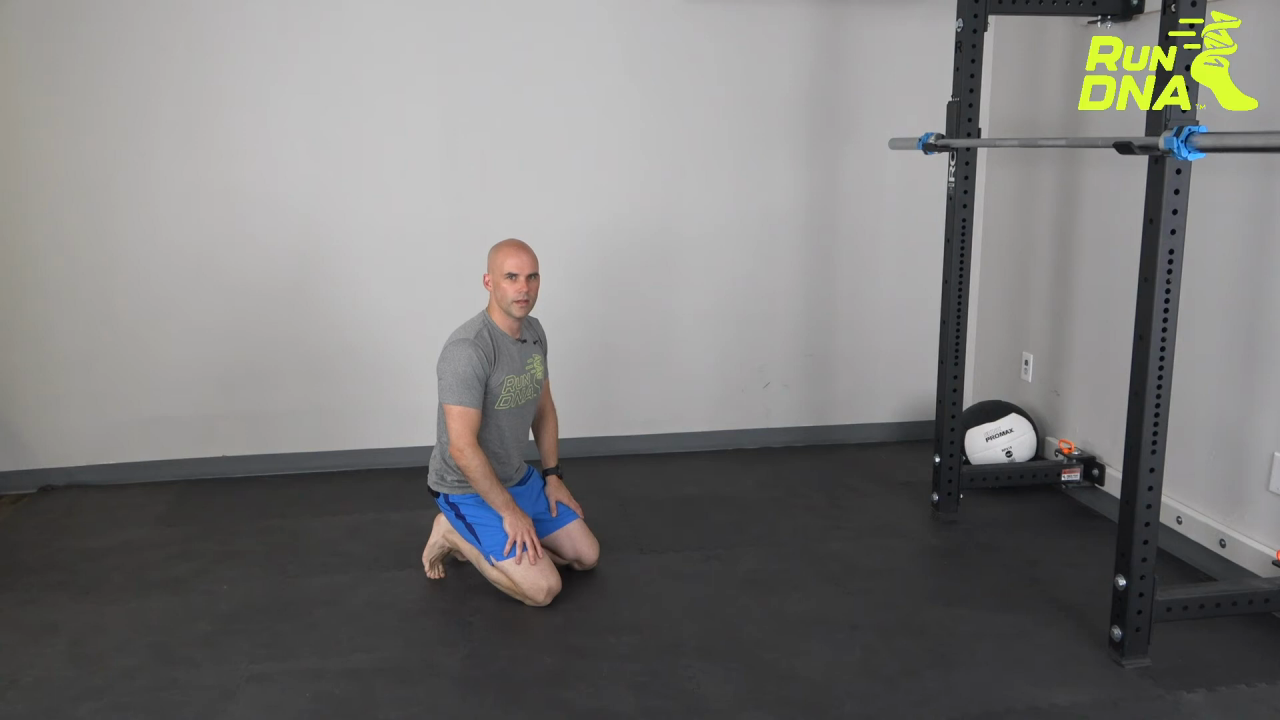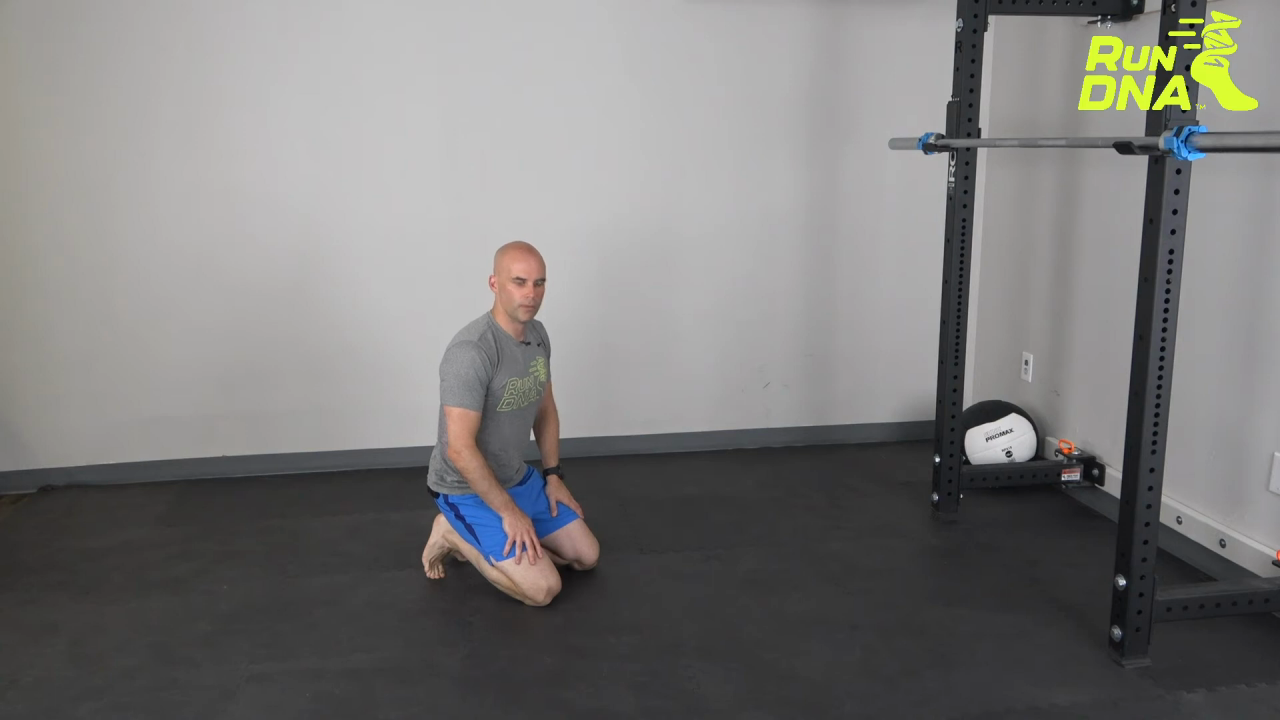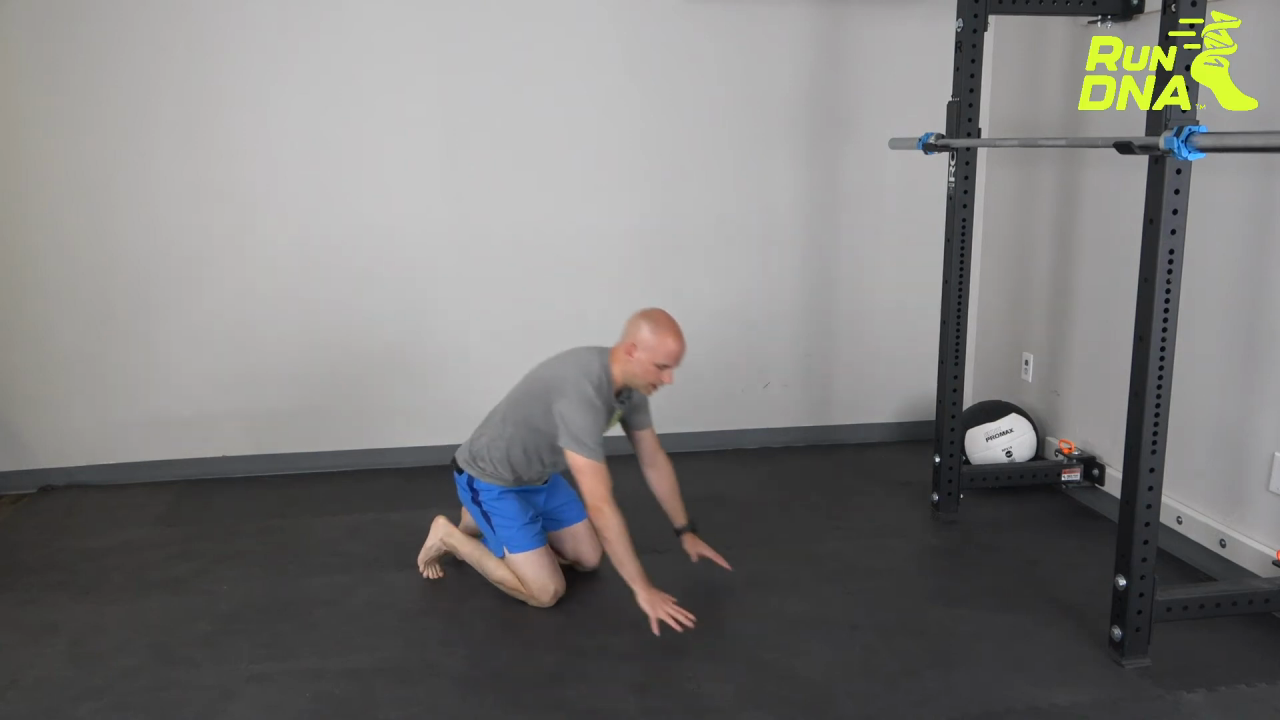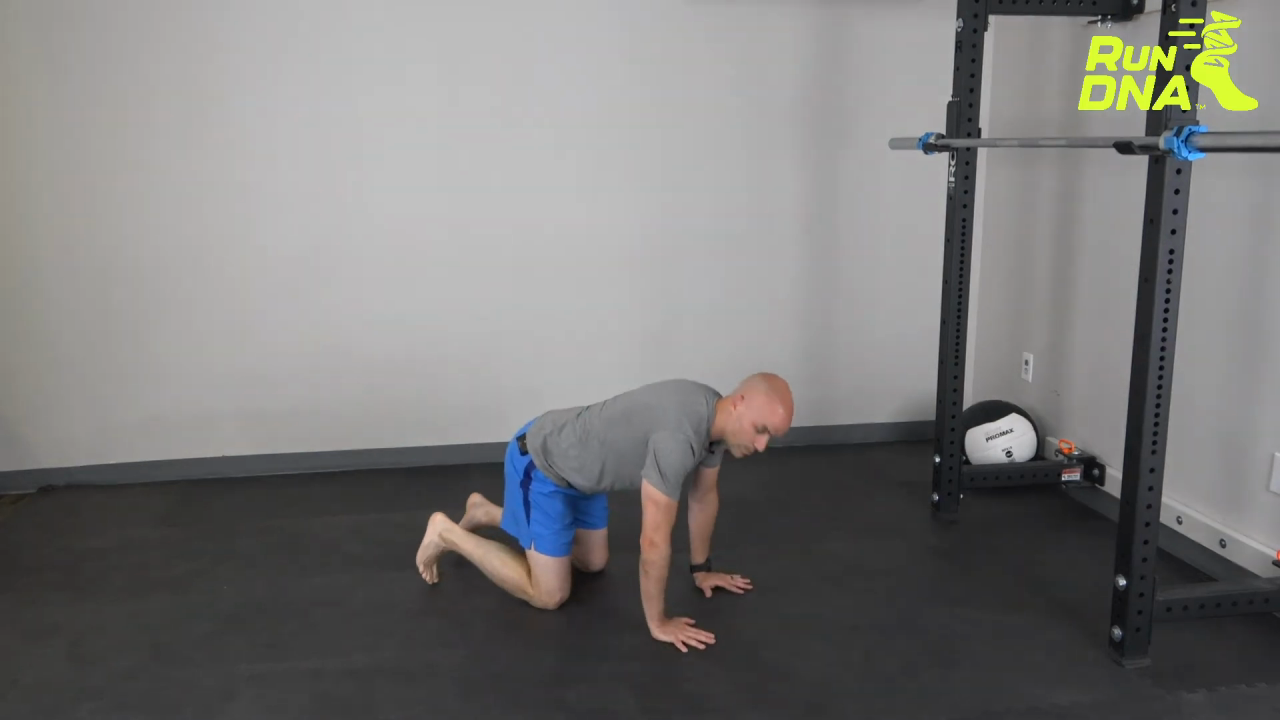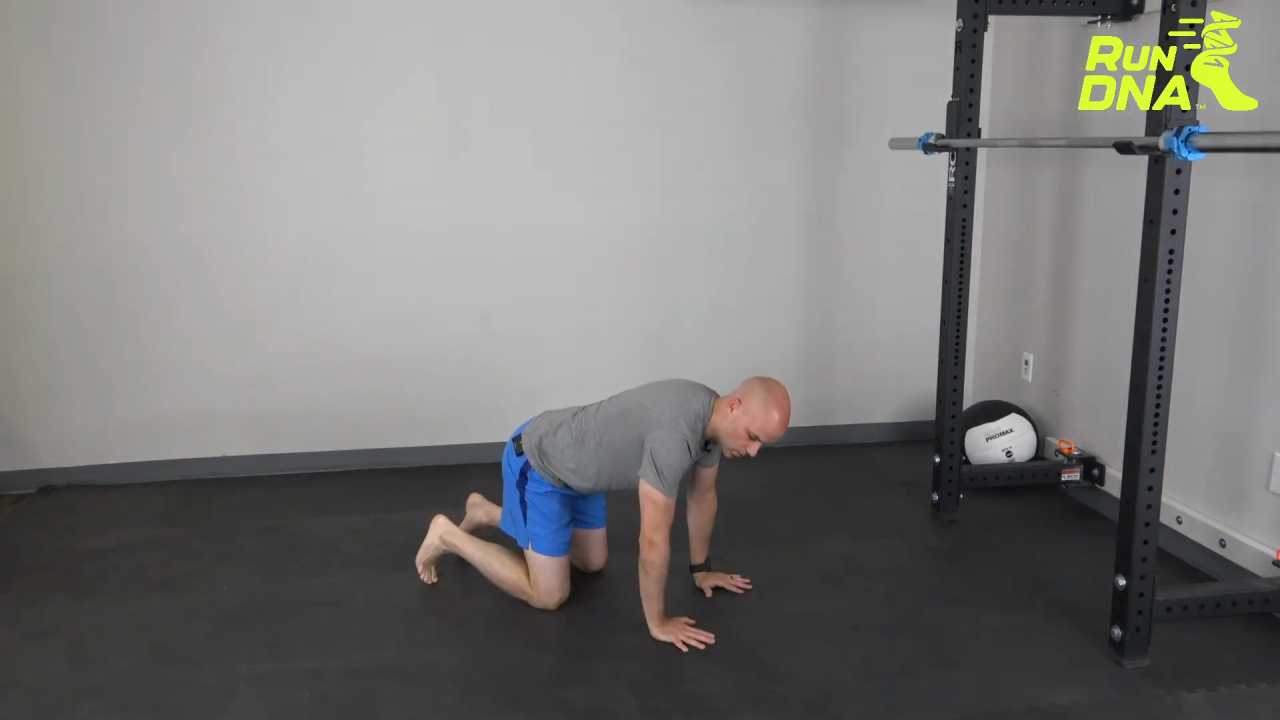
dt=1s
person 1, frame 1
left shoulder: (534, 332)
right shoulder: (468, 350)
left elbow: (543, 408)
right elbow: (463, 448)
left wrist: (552, 476)
right wrist: (510, 512)
left hip: (519, 477)
right hip: (469, 490)
left knee: (586, 556)
right knee: (543, 589)
left ankle: (479, 538)
right ankle: (454, 534)
person 1, frame 2
left shoulder: (537, 334)
right shoulder: (472, 352)
left elbow: (545, 409)
right elbow: (459, 448)
left wrist: (553, 475)
right wrist: (508, 511)
left hip: (521, 479)
right hip: (469, 490)
left knee: (586, 556)
right knee: (543, 588)
left ankle: (480, 537)
right ankle: (454, 535)
person 1, frame 3
left shoulder: (630, 385)
right shoulder: (581, 394)
left elbow: (654, 461)
right elbow: (600, 505)
left wrist: (686, 531)
right wrist: (642, 589)
right hip: (493, 478)
left knee: (587, 559)
right knee: (546, 591)
left ankle: (481, 523)
right ankle: (450, 536)
person 1, frame 4
left shoulder: (716, 417)
right shoulder: (679, 436)
left elbow: (703, 496)
right elbow: (654, 541)
left wrist: (701, 568)
right wrist: (658, 622)
left hip: (575, 463)
right hip: (540, 463)
left knee: (592, 564)
right knee: (549, 595)
left ankle: (487, 512)
right ankle: (448, 534)
person 1, frame 5
left shoulder: (713, 416)
right shoulder: (675, 435)
left elbow: (702, 496)
right elbow: (653, 541)
left wrist: (701, 569)
right wrist: (657, 622)
left hip: (574, 463)
right hip: (537, 463)
left knee: (592, 563)
right knee: (548, 595)
left ankle: (486, 512)
right ankle: (448, 535)
